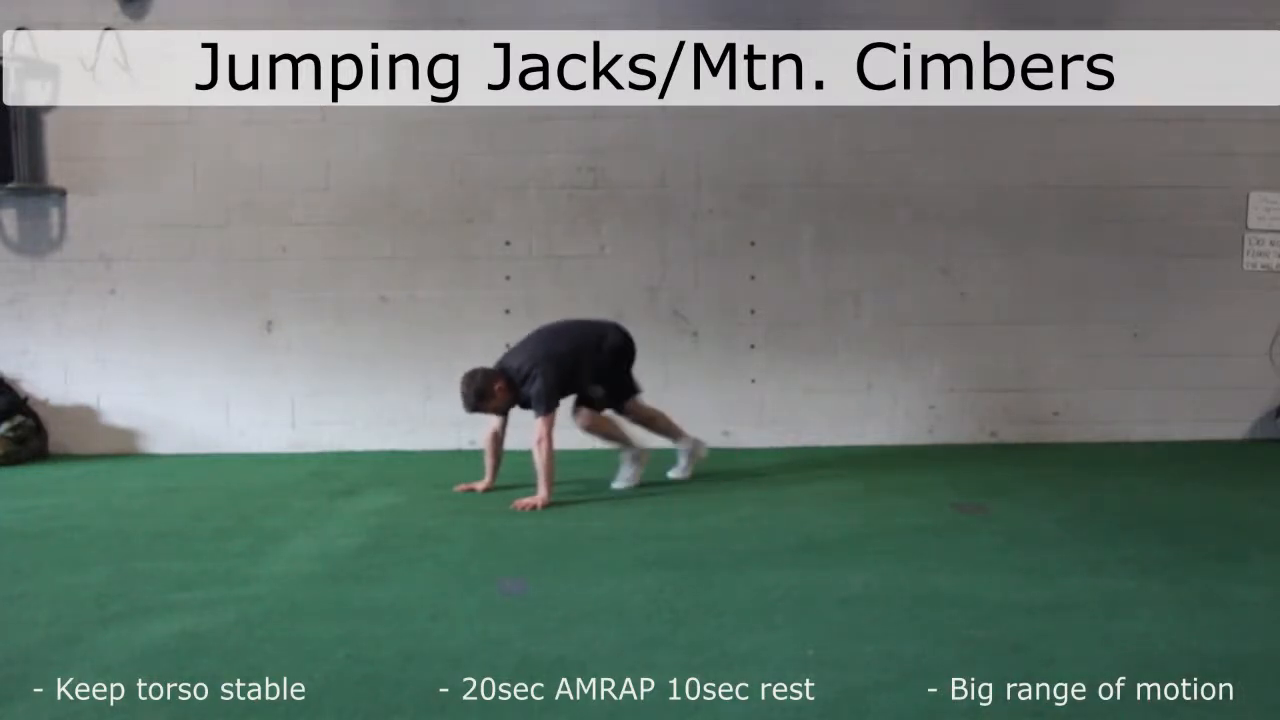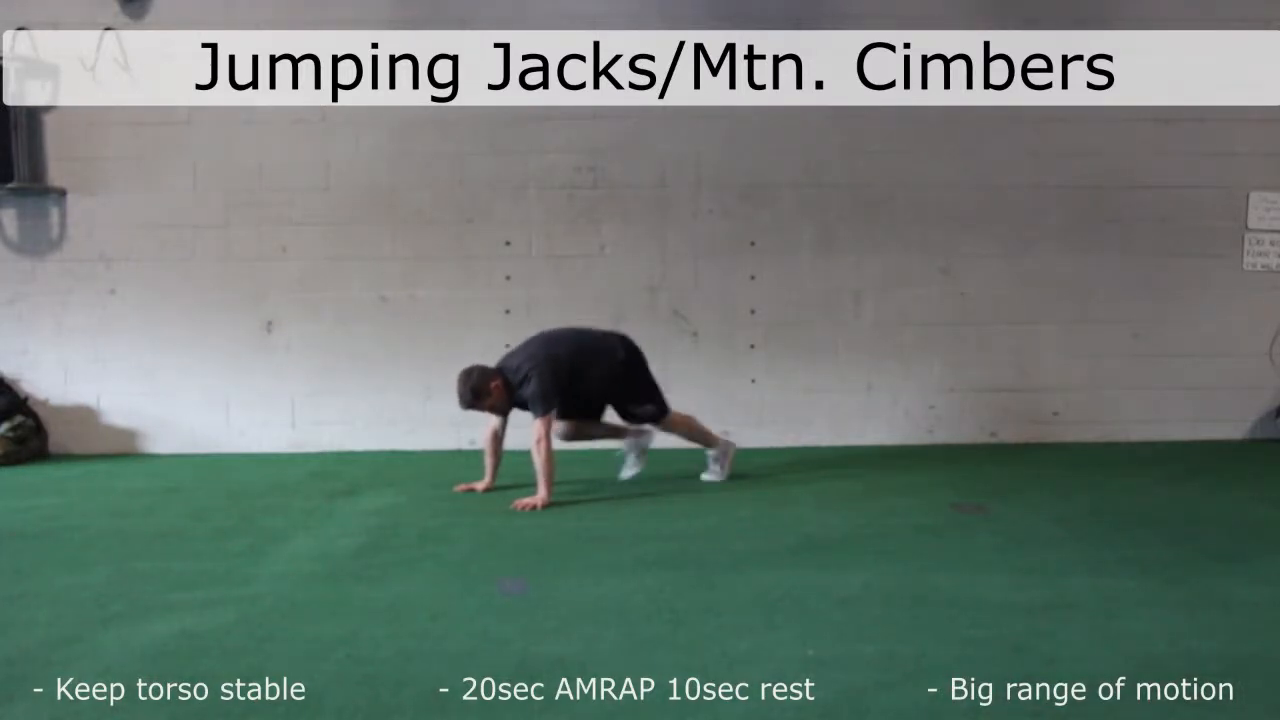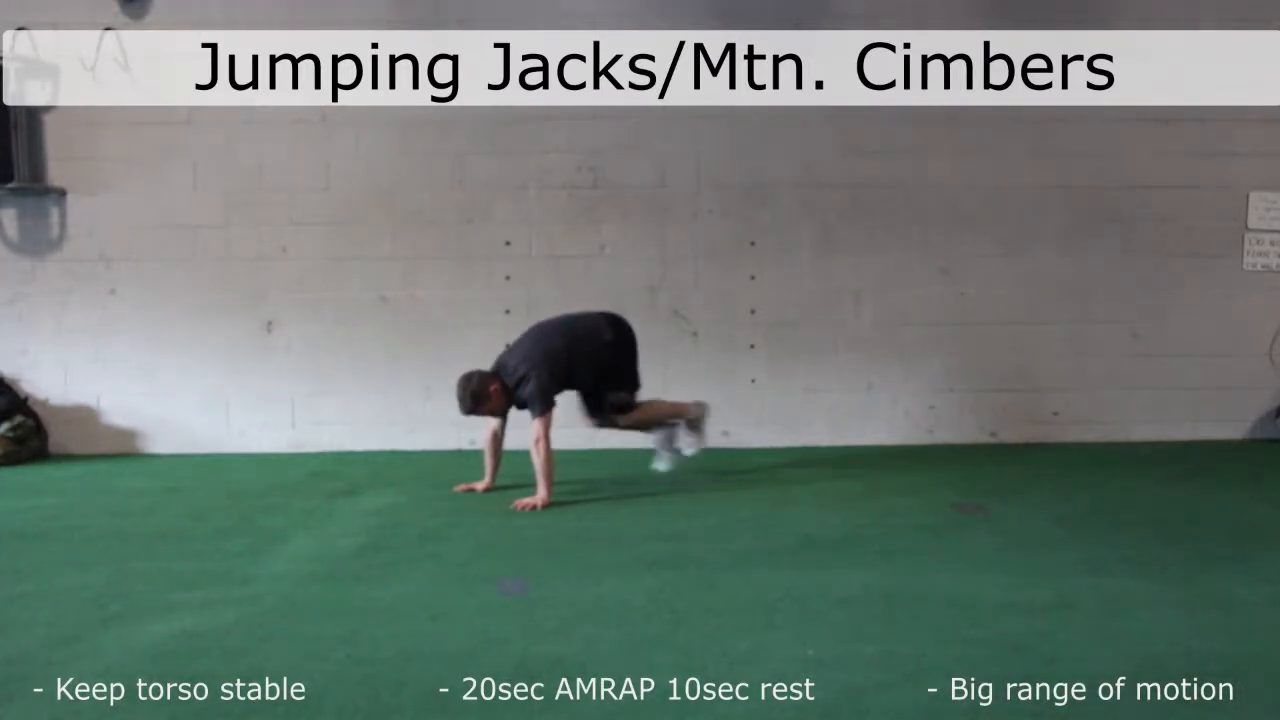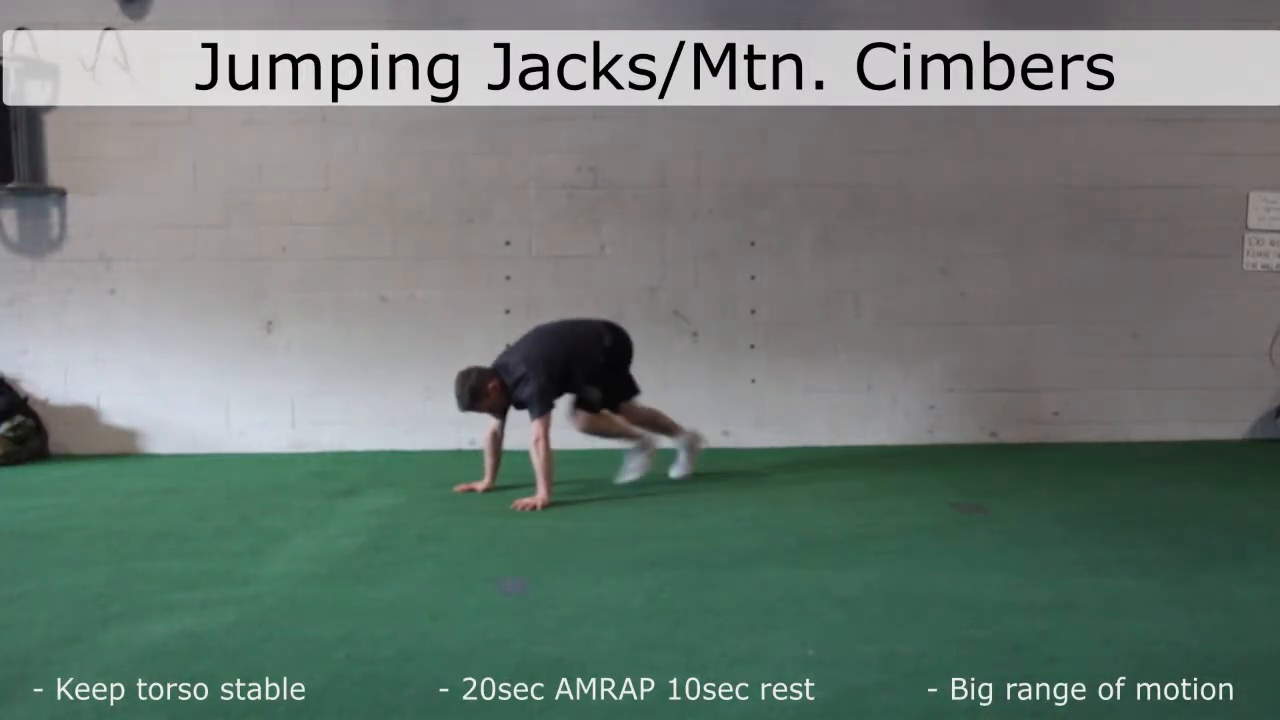
dt=0.3s
person 1, frame 1
left shoulder: (538, 378)
right shoulder: (501, 375)
left elbow: (542, 438)
right elbow: (495, 431)
left wrist: (543, 494)
right wrist: (487, 480)
left hip: (612, 346)
right hip: (591, 351)
left knee: (587, 417)
person 1, frame 2
left shoulder: (535, 382)
right shoulder: (501, 375)
left elbow: (540, 439)
right elbow: (495, 430)
left wrist: (543, 494)
right wrist: (487, 480)
left hip: (616, 361)
right hip: (595, 368)
left knee: (659, 418)
right knee: (565, 428)
left ankle: (718, 449)
right ankle: (633, 439)
person 1, frame 3
left shoulder: (532, 379)
right shoulder: (498, 377)
left elbow: (540, 438)
right elbow: (495, 431)
left wrist: (543, 494)
right wrist: (487, 480)
left hip: (611, 339)
right hip: (594, 347)
left knee: (622, 414)
right knee: (600, 417)
left ankle: (690, 413)
right ankle: (667, 431)
person 1, frame 4
left shoulder: (530, 381)
right shoulder: (493, 375)
left elbow: (538, 438)
right elbow: (494, 430)
left wrist: (543, 495)
right wrist: (487, 480)
left hip: (609, 345)
right hip: (587, 353)
left knee: (584, 420)
left ankle: (656, 441)
right ankle: (667, 440)
